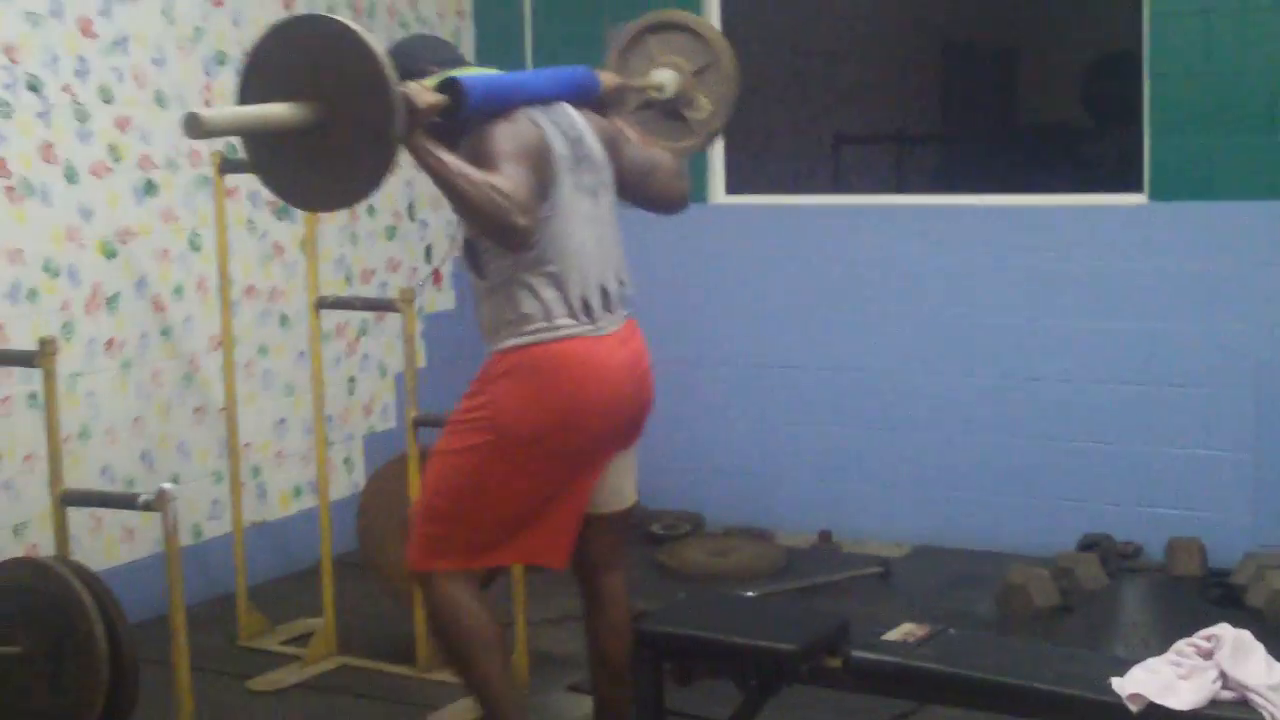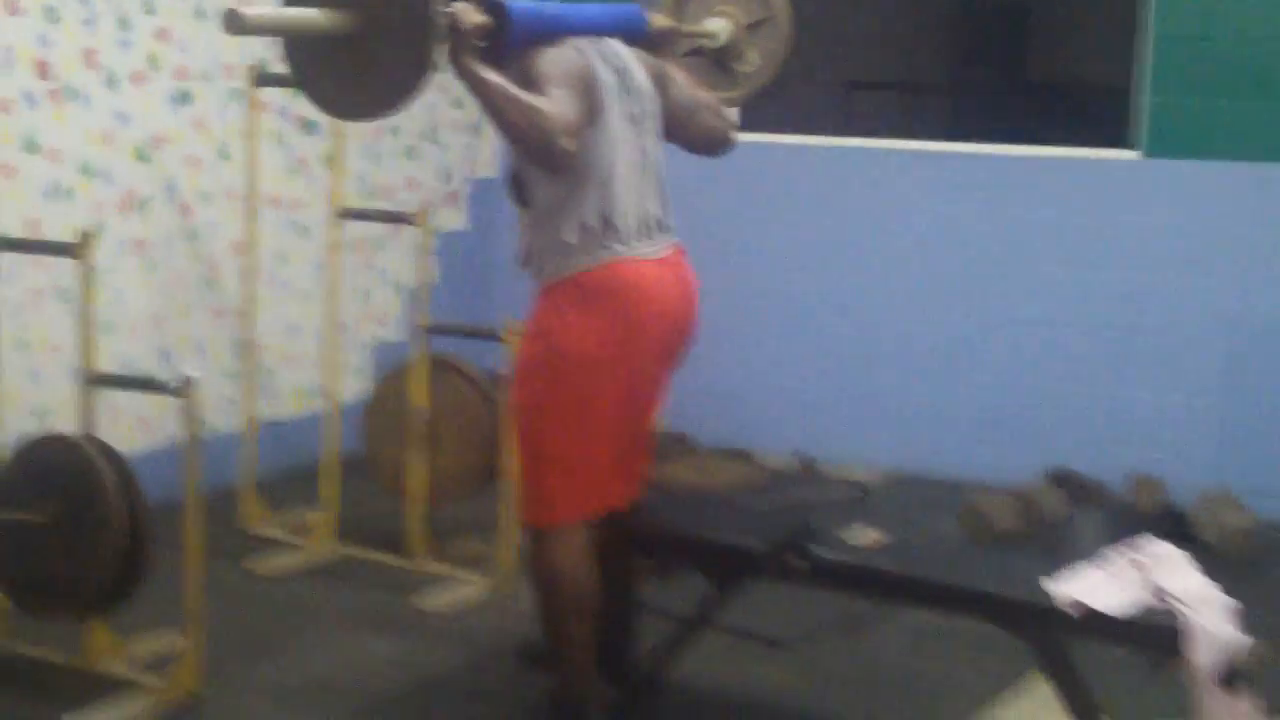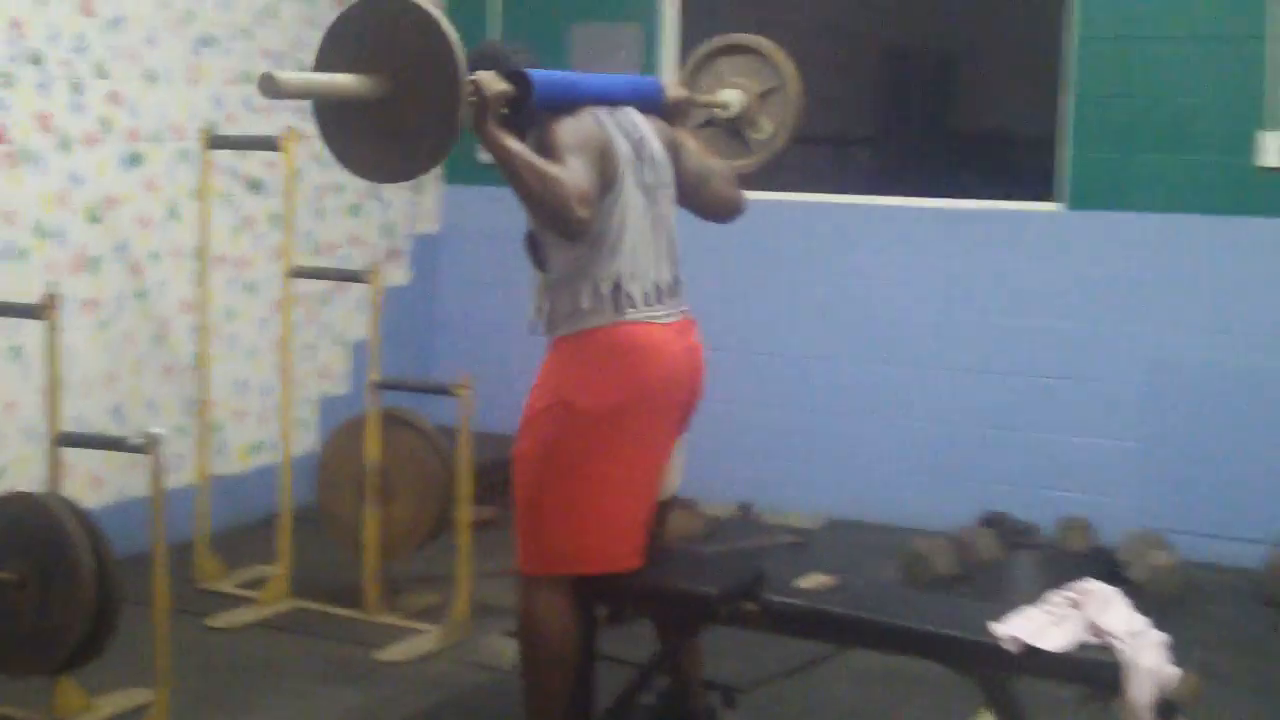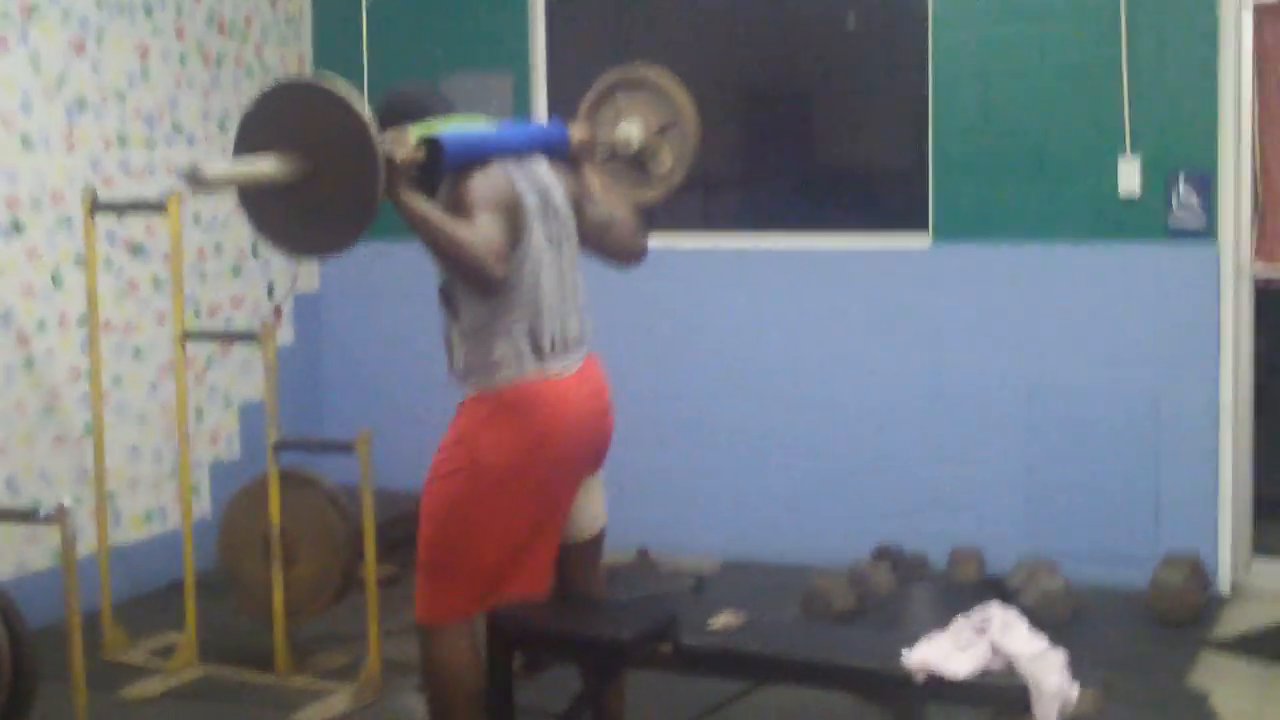
dt=0.5s
person 1, frame 1
left shoulder: (498, 133)
right shoulder: (576, 120)
left elbow: (511, 221)
right elbow: (672, 189)
left wrist: (421, 142)
right wrist: (616, 114)
left hip: (550, 371)
right hip: (620, 359)
left knee: (441, 563)
right knee: (602, 566)
person 1, frame 2
left shoulder: (546, 61)
left elbow: (556, 142)
right elbow: (716, 131)
left wrist: (469, 66)
right wrist: (671, 59)
left hip: (598, 296)
right hip: (665, 281)
left knee: (558, 512)
right knee: (614, 482)
right ankle: (609, 644)
person 1, frame 3
left shoulder: (563, 130)
right shoulder: (642, 126)
left elbow: (571, 212)
right elbow: (727, 199)
left wrist: (492, 135)
right wrist: (686, 127)
left hip: (606, 355)
right hip: (674, 345)
left knee: (550, 569)
right knee: (637, 542)
person 1, frame 4
left shoulder: (471, 185)
right shoulder: (542, 172)
left elbow: (487, 268)
right elbow: (631, 244)
left wrist: (402, 194)
right wrist: (583, 166)
left hip: (517, 411)
right hip: (583, 396)
left knee: (444, 615)
right knee: (578, 588)
